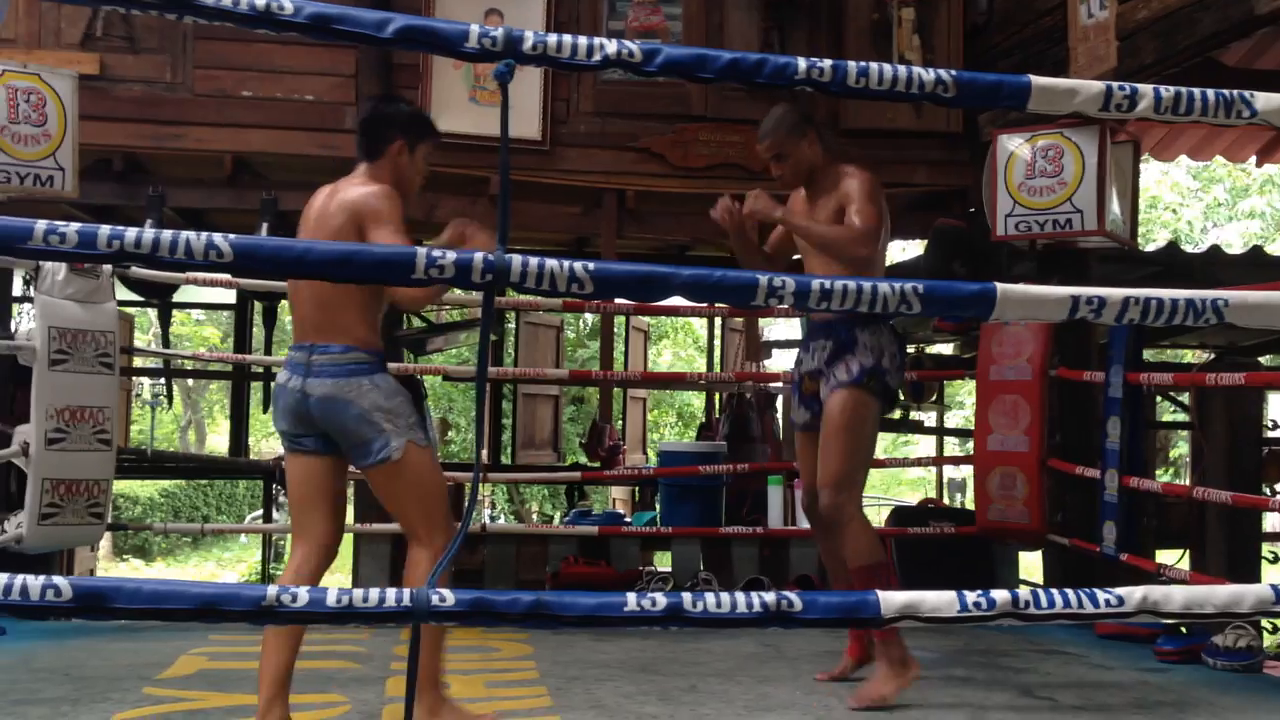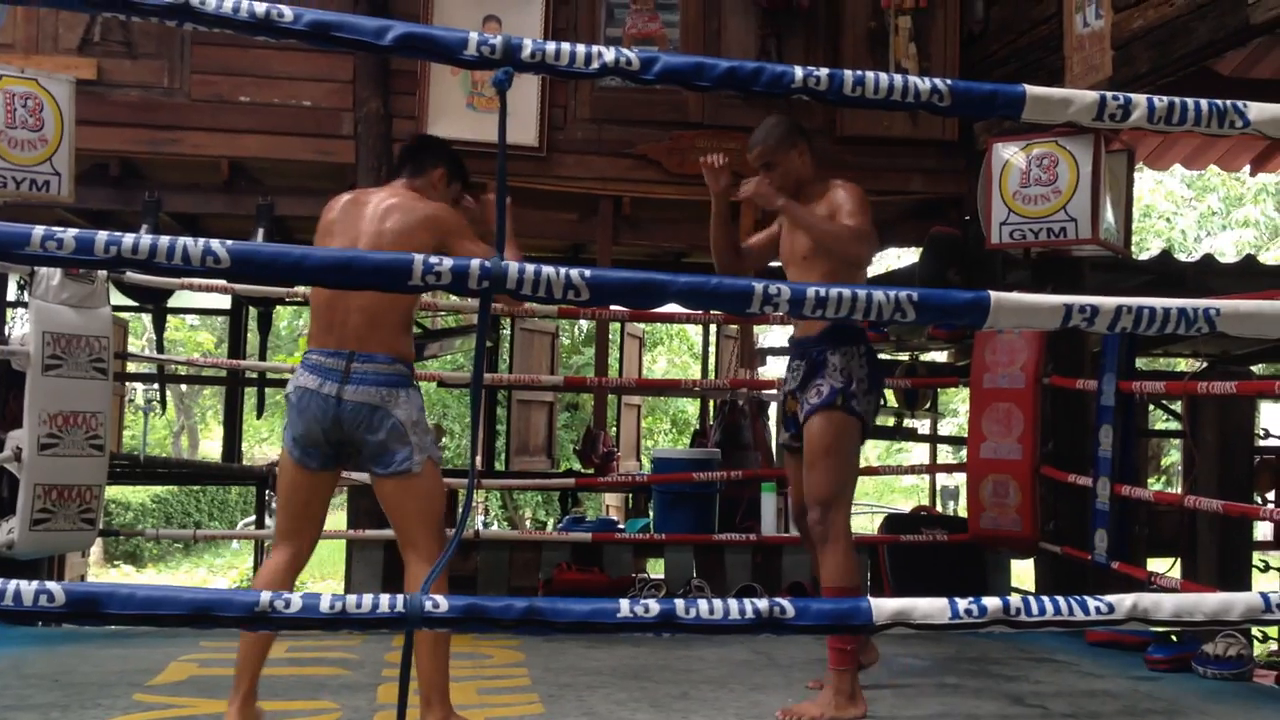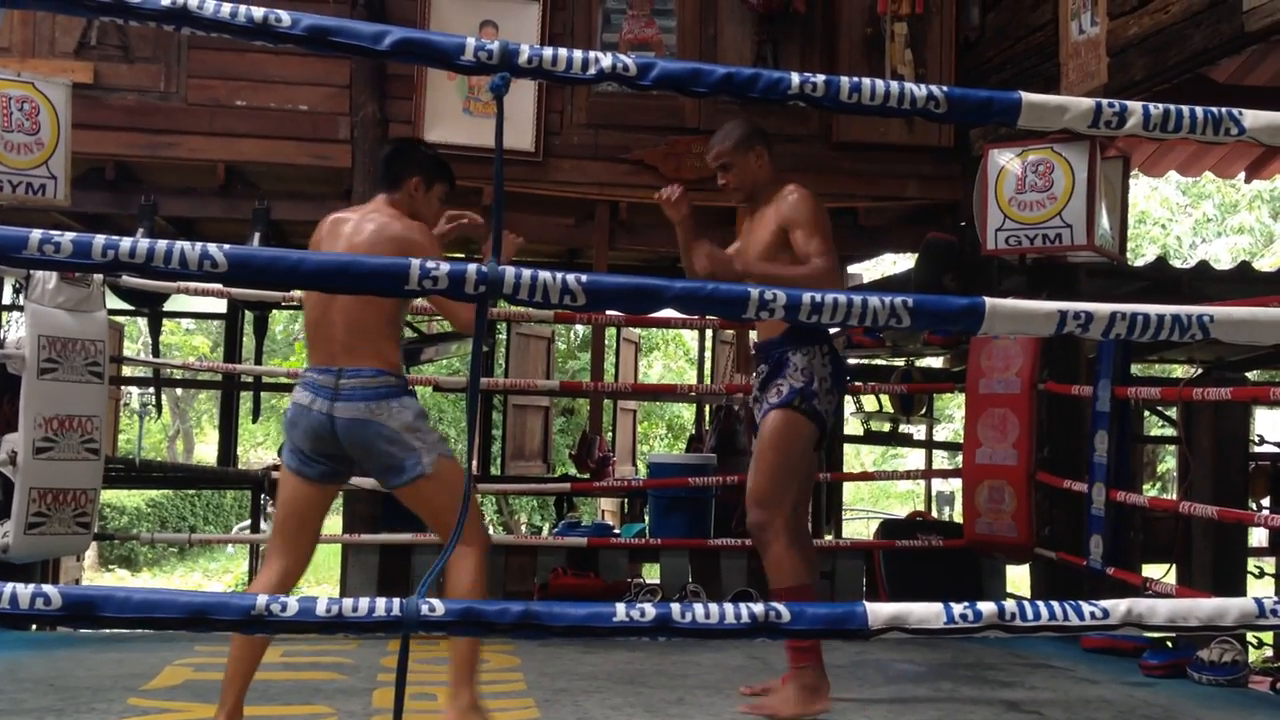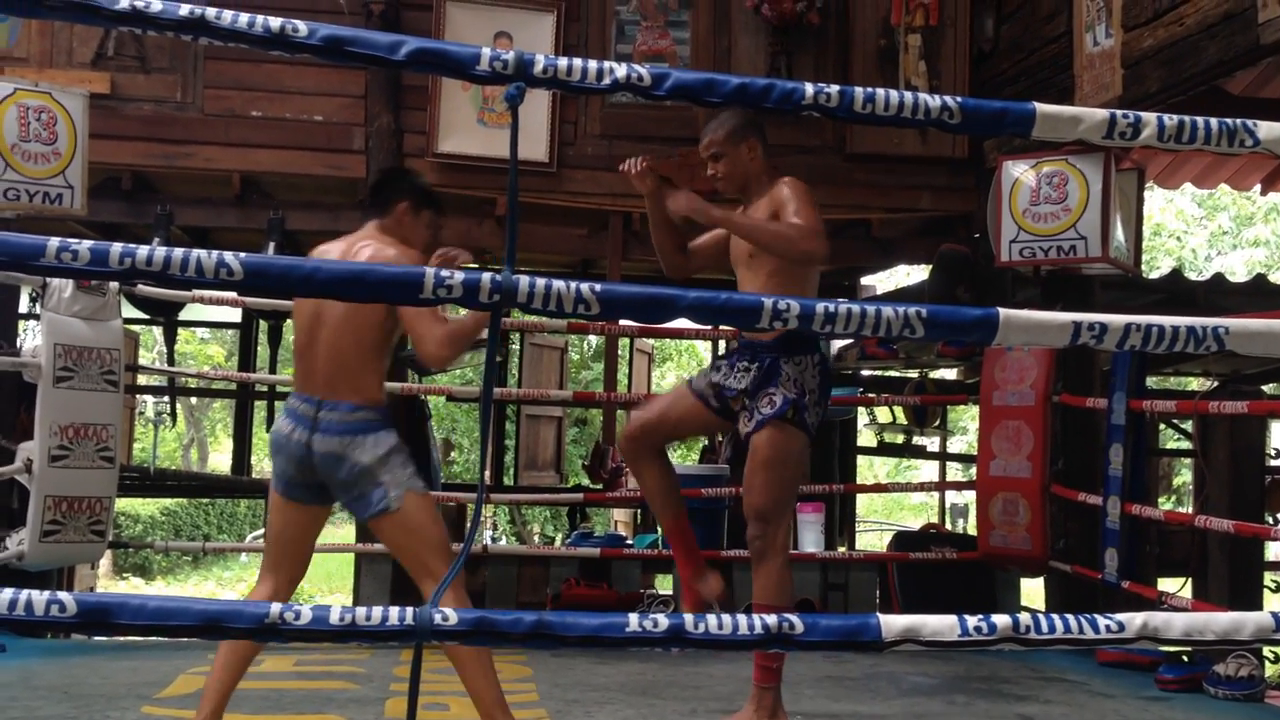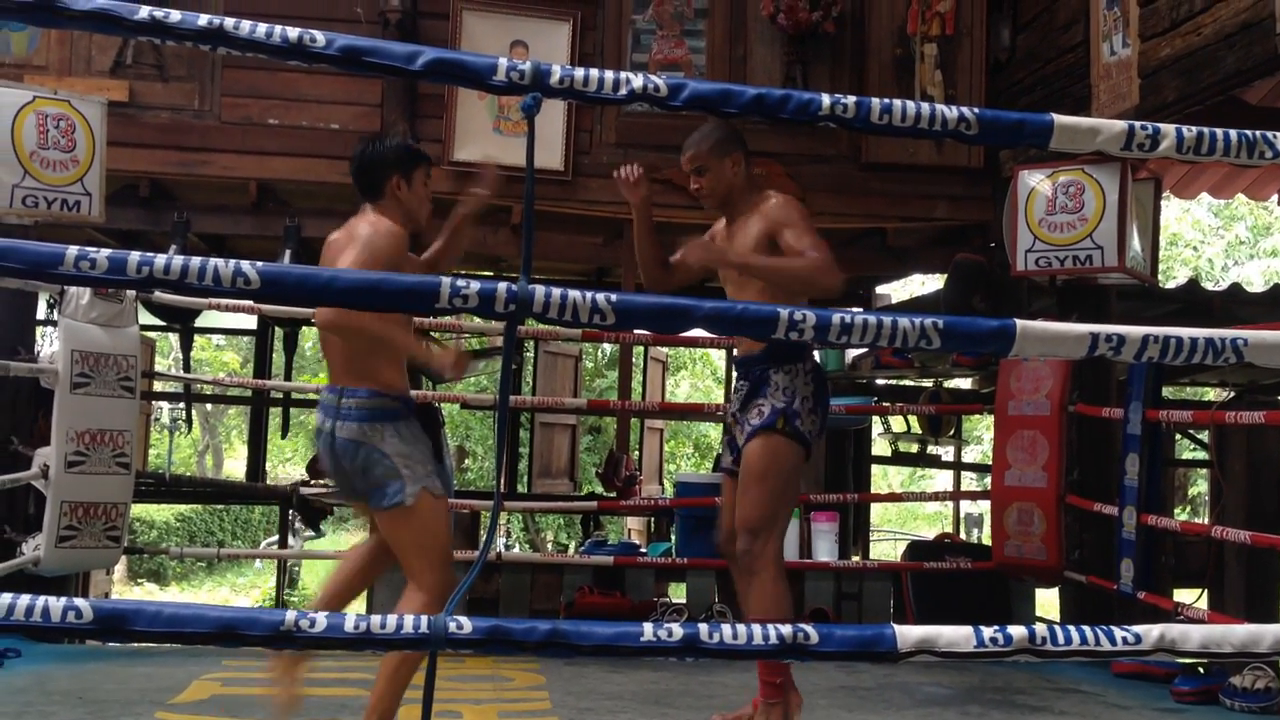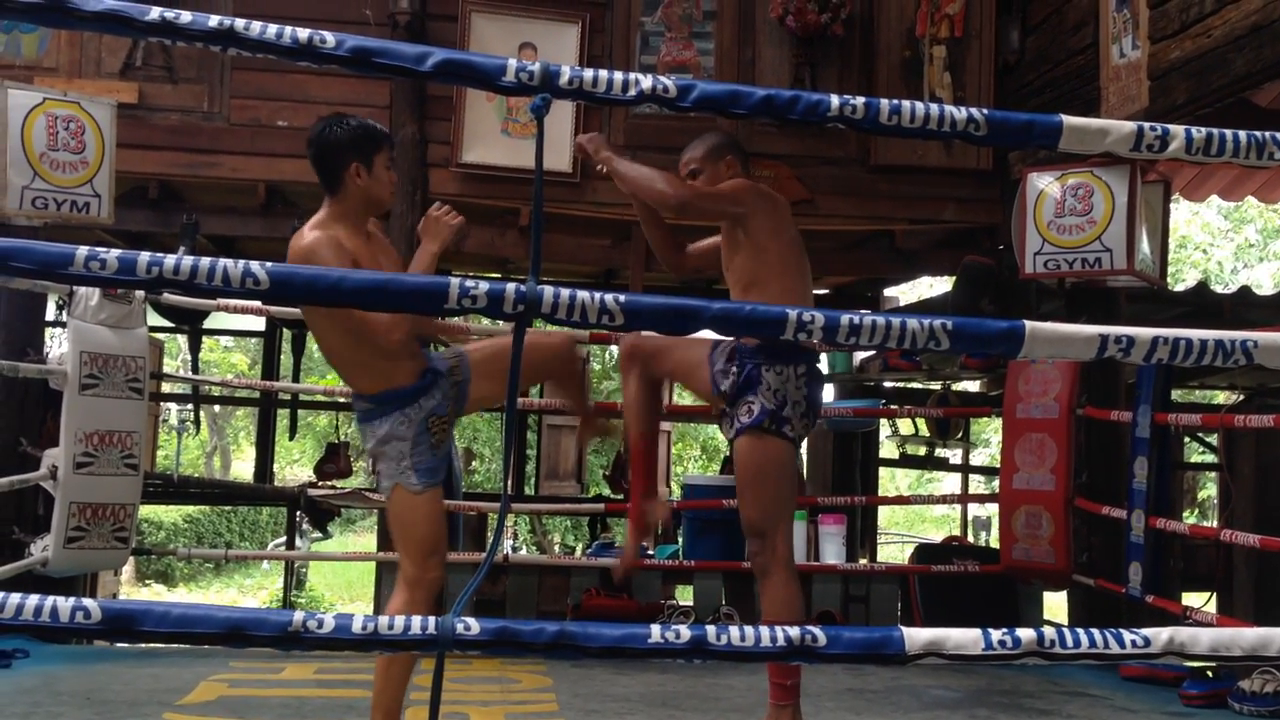
dt=0.5s
person 1, frame 1
left shoulder: (857, 185)
right shoulder: (800, 201)
left elbow: (863, 252)
right elbow: (756, 269)
left wrist: (783, 214)
right wrist: (735, 227)
left hip: (860, 347)
right hip: (815, 348)
left knee: (836, 500)
right knee: (817, 508)
left ankle: (894, 654)
right ankle: (862, 643)
person 1, frame 2
left shoulder: (842, 197)
right shoulder: (789, 219)
left elbow: (861, 249)
right elbow: (731, 267)
left wrist: (783, 204)
right wrist: (720, 199)
left hip: (839, 362)
right hip: (802, 364)
left knee: (826, 519)
right knee: (808, 518)
right ankle: (856, 641)
person 1, frame 3
left shoulder: (796, 203)
right shoulder: (753, 222)
left elbow: (827, 278)
right elbow: (707, 287)
left wrist: (738, 265)
right wrist: (683, 224)
left hip: (804, 365)
right hip: (772, 370)
left knee: (764, 517)
right knee: (787, 524)
right ankle: (807, 668)
person 1, frame 4
left shoulder: (789, 194)
right shoulder: (739, 215)
left elbow: (813, 248)
right elbow: (678, 265)
left wrist: (714, 213)
right wrist: (654, 199)
left hip: (789, 367)
right hip: (741, 364)
left knee: (765, 535)
right knee: (637, 436)
right ankle: (692, 573)
person 1, frame 5
left shoulder: (778, 209)
right shoulder: (722, 232)
left elbow: (829, 279)
right elbow: (658, 281)
left wrist: (742, 262)
right wrist: (641, 210)
left hip: (787, 382)
right hip: (749, 384)
left knee: (754, 547)
right knee: (738, 543)
person 1, frame 6
left shoulder: (752, 200)
right shoulder: (739, 230)
left elbow: (675, 199)
right elbow: (678, 258)
left wrist: (609, 155)
right wrist: (634, 191)
left hip: (774, 375)
right hip: (745, 367)
left knee: (767, 550)
right knee: (638, 349)
right ankle: (641, 505)
person 2, frame 1
left shoulder: (322, 199)
right shoulder: (375, 198)
right elbow: (414, 286)
left wrist: (434, 245)
right wrist: (470, 252)
left hip: (298, 379)
right hip: (353, 379)
left knee: (311, 553)
right knee: (431, 537)
person 2, frame 2
left shoulder: (338, 206)
right shoulder: (434, 218)
right elbow: (511, 289)
right wrist: (494, 225)
left hip: (314, 383)
right hip: (382, 392)
left knee: (288, 549)
right knee: (425, 556)
person 2, frame 3
left shoulder: (330, 225)
right shoulder: (407, 232)
right elbow: (470, 319)
right wrist: (499, 258)
left hip: (313, 400)
right hip: (380, 404)
left knee: (280, 565)
right knee: (469, 540)
person 2, frame 4
left shoulder: (321, 254)
right shoulder: (402, 258)
right elbow: (434, 352)
right wrist: (483, 313)
left hip: (297, 426)
right hip: (360, 435)
left knee: (275, 584)
right knee: (443, 582)
person 2, frame 5
left shoulder: (345, 237)
right shoulder: (385, 233)
left elbow: (423, 271)
right elbow: (337, 307)
left wrist: (468, 212)
right wrist: (423, 351)
left hip: (344, 416)
right hip: (377, 422)
left knee: (381, 546)
right knee: (434, 583)
left ankle: (295, 648)
person 2, frame 6
left shoulder: (368, 229)
right shoulder: (313, 246)
right elbow: (390, 329)
right wrist: (429, 249)
left hip: (439, 374)
right hip: (397, 415)
left knee: (561, 350)
right knee: (421, 576)
left ankle: (590, 428)
